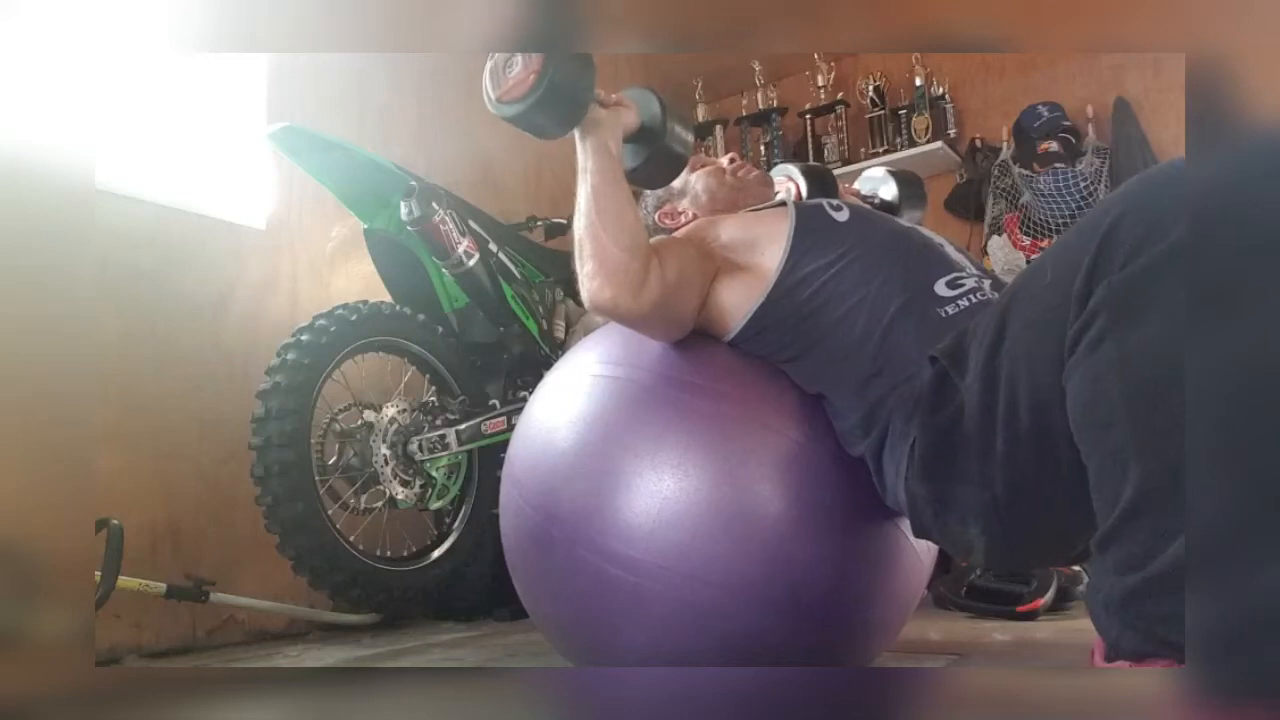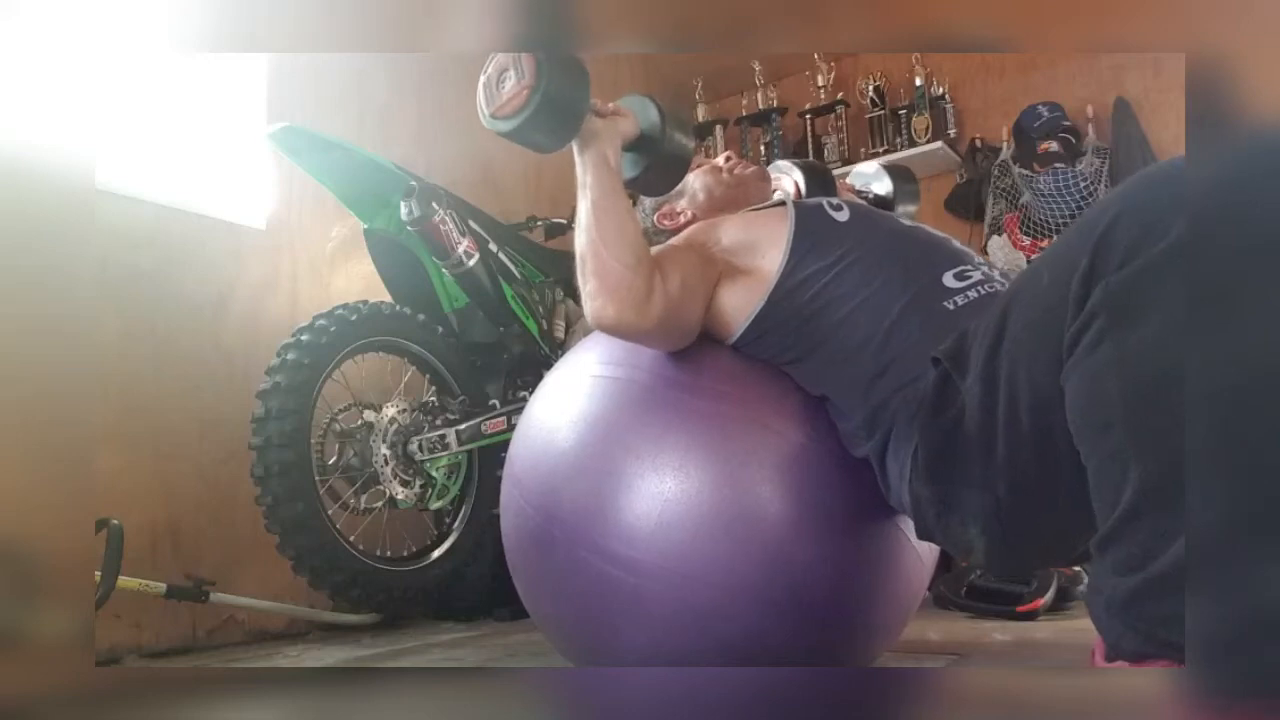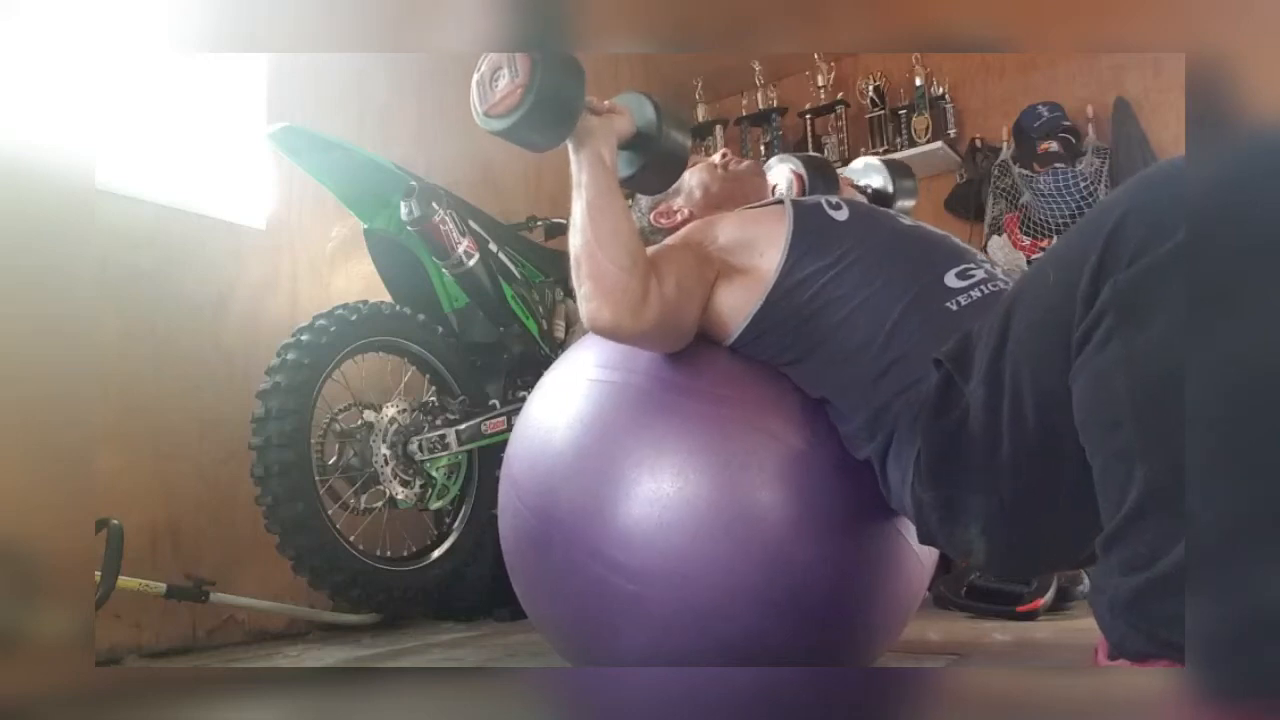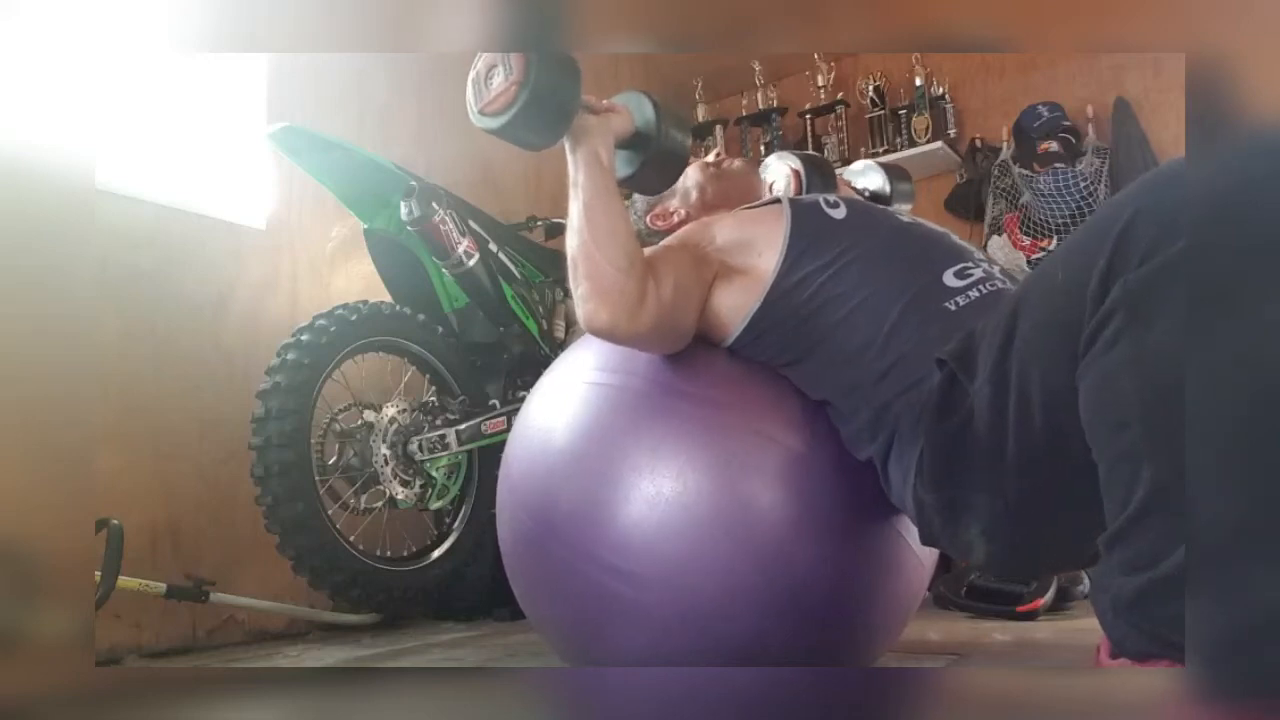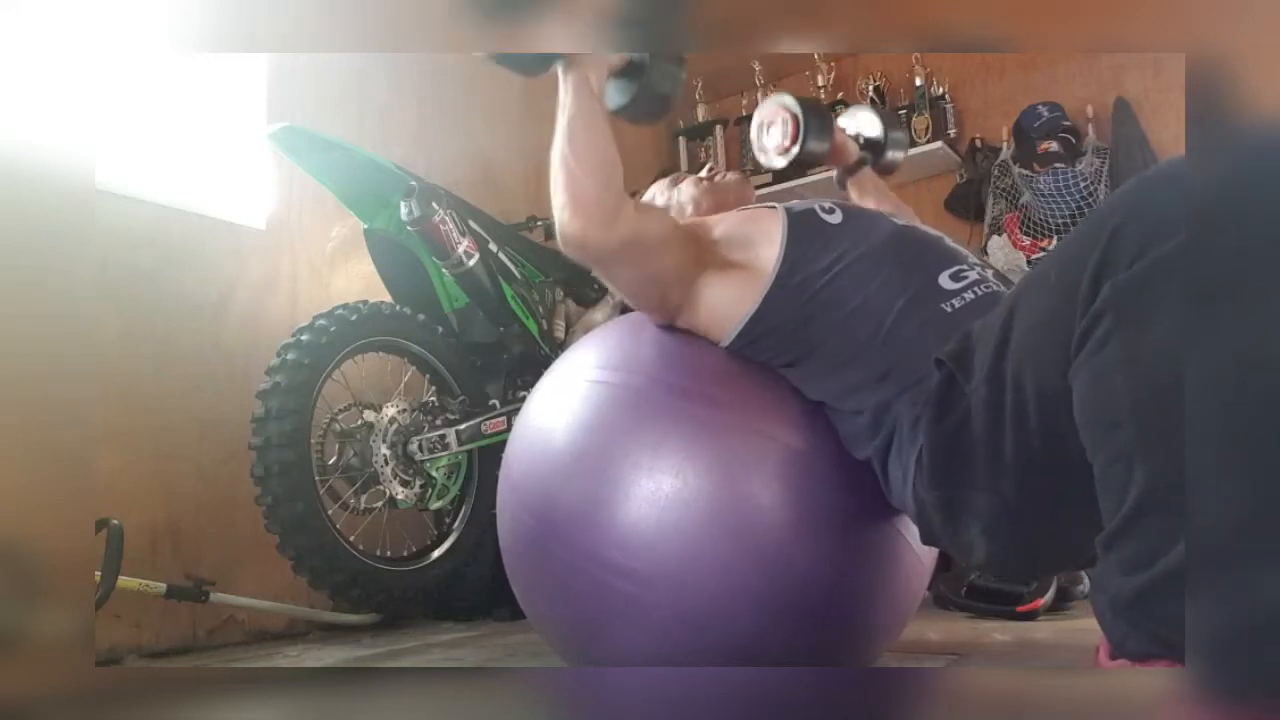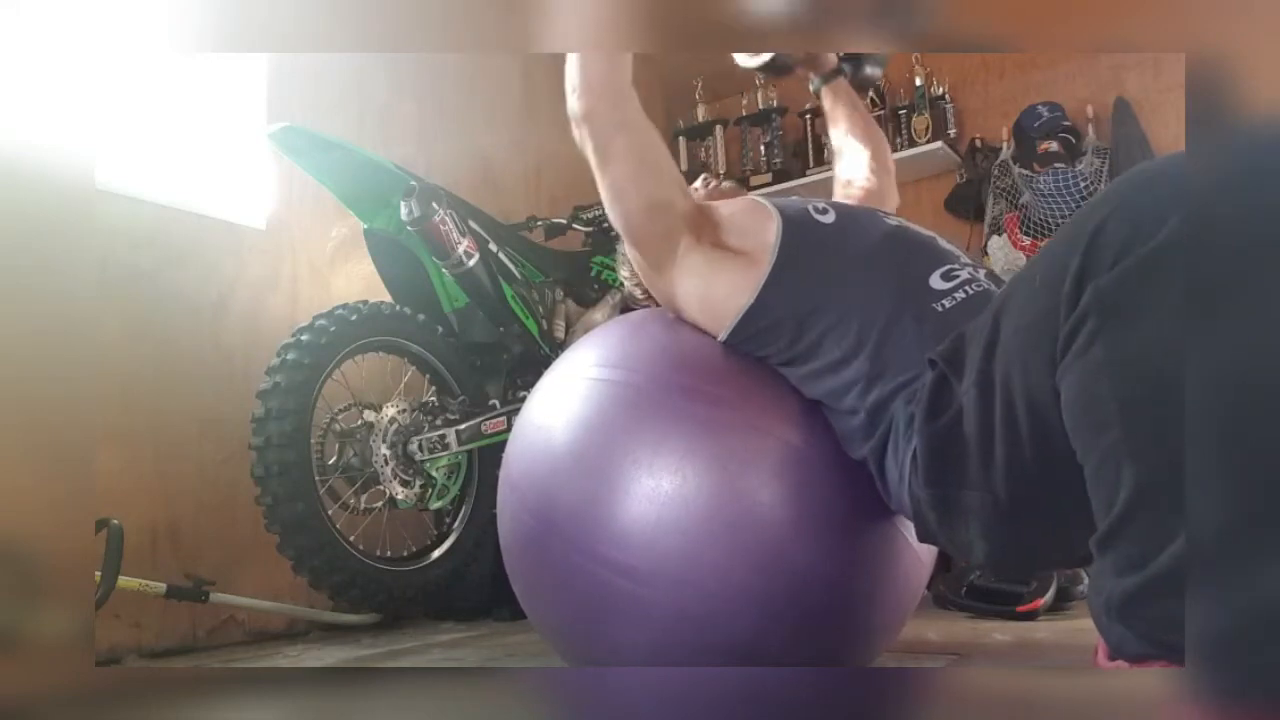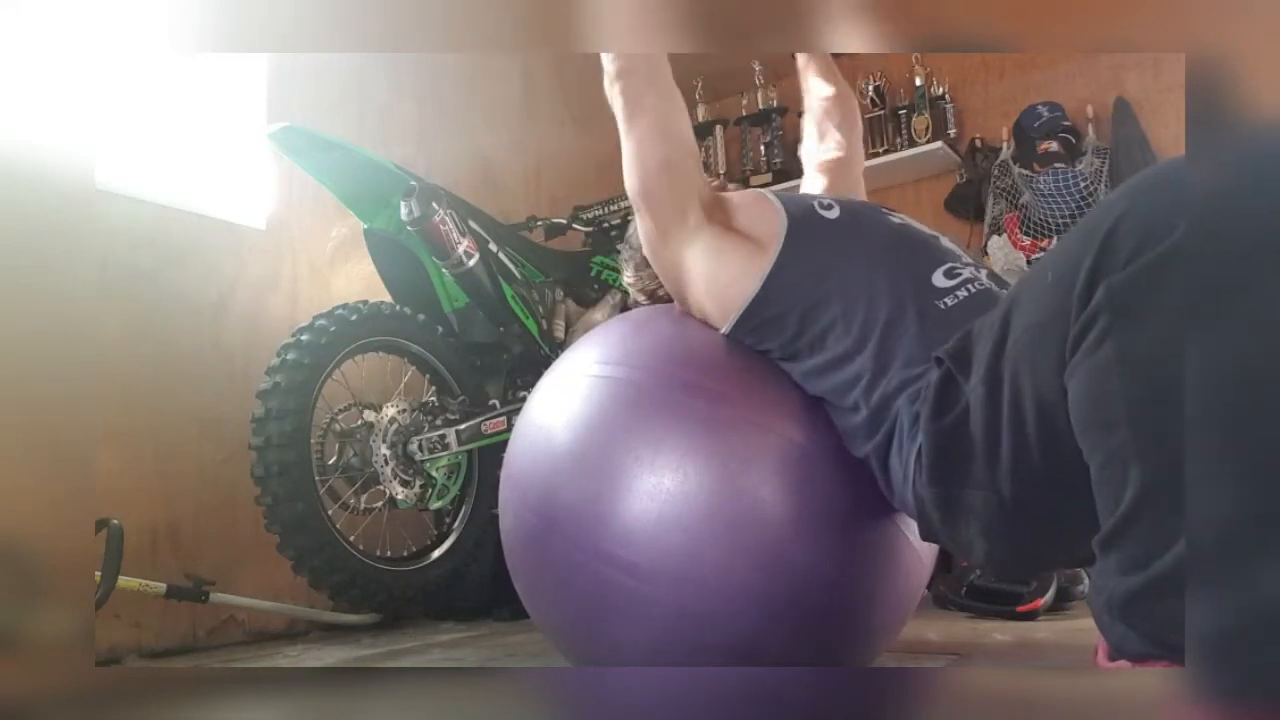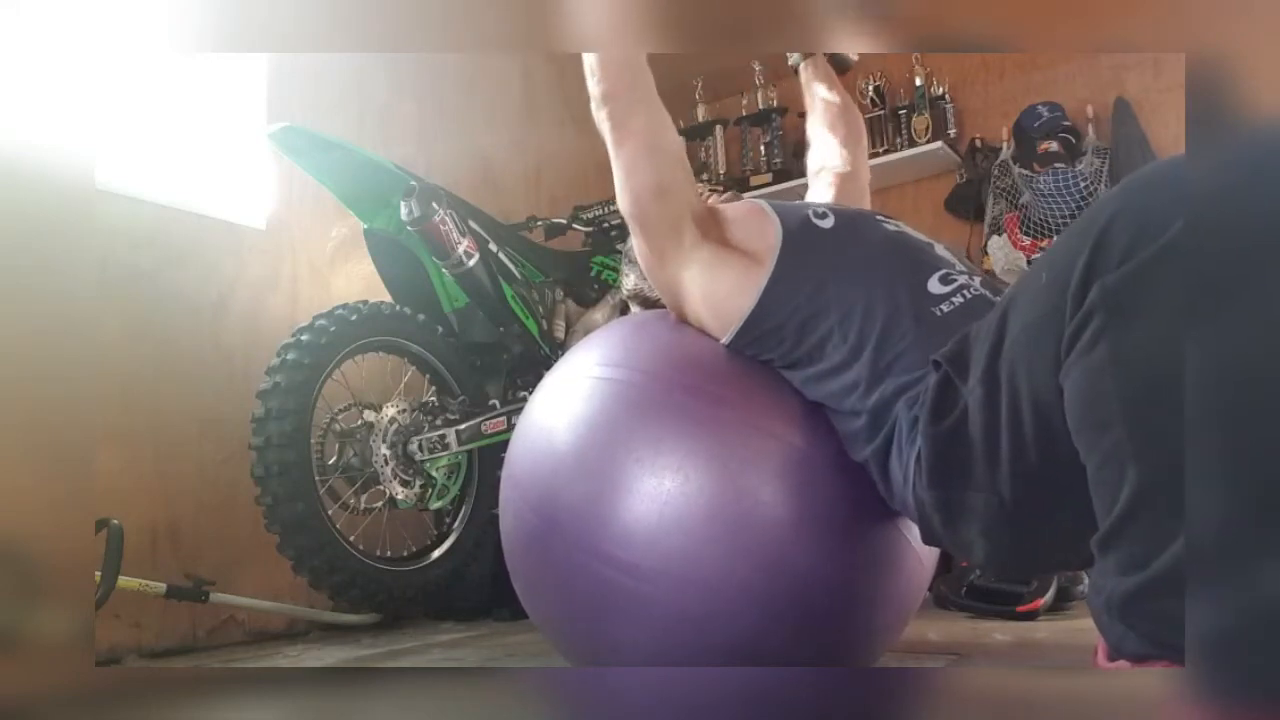
dt=0.3s
person 1, frame 1
left shoulder: (800, 235)
right shoulder: (706, 247)
right elbow: (617, 287)
left wrist: (856, 216)
right wrist: (599, 138)
right hip: (967, 433)
right knee: (1158, 217)
person 1, frame 2
left shoulder: (800, 239)
right shoulder: (707, 250)
right elbow: (622, 304)
left wrist: (857, 213)
right wrist: (597, 149)
right hip: (967, 428)
right knee: (1161, 212)
person 1, frame 3
left shoulder: (804, 225)
right shoulder: (702, 249)
right elbow: (618, 307)
left wrist: (851, 209)
right wrist: (593, 147)
right hip: (971, 429)
person 1, frame 4
left shoulder: (789, 238)
right shoulder: (698, 251)
right elbow: (614, 308)
left wrist: (851, 209)
right wrist: (590, 147)
right hip: (972, 421)
person 1, frame 5
left shoulder: (792, 239)
right shoulder: (694, 260)
left elbow: (891, 238)
right elbow: (591, 222)
left wrist: (850, 161)
right wrist: (581, 79)
right hip: (966, 428)
right ankle: (1152, 641)
person 1, frame 6
left shoulder: (795, 235)
right shoulder: (685, 250)
left elbow: (870, 168)
right elbow: (601, 116)
left wrist: (826, 77)
right hip: (964, 433)
person 1, frame 7
right shoulder: (691, 240)
left elbow: (833, 131)
right elbow: (633, 83)
left wrist: (808, 53)
right hip: (964, 431)
right knee: (1169, 209)
right ankle: (1153, 643)
person 1, frame 8
left shoulder: (809, 226)
right shoulder: (687, 252)
left elbow: (839, 145)
right elbow: (620, 101)
left wrist: (808, 58)
right hip: (964, 429)
right knee: (1160, 211)
right ankle: (1153, 643)
